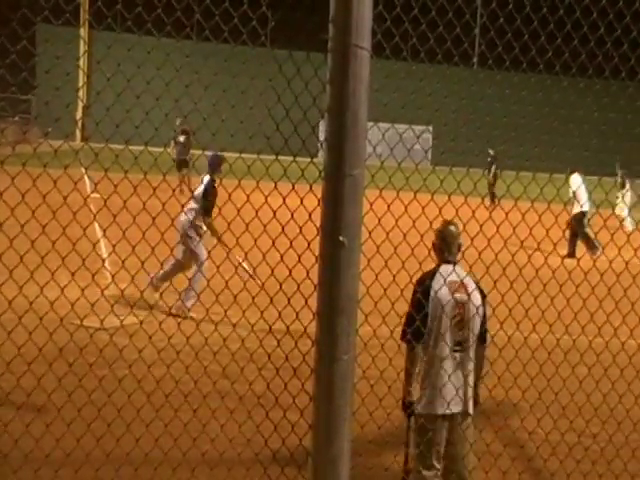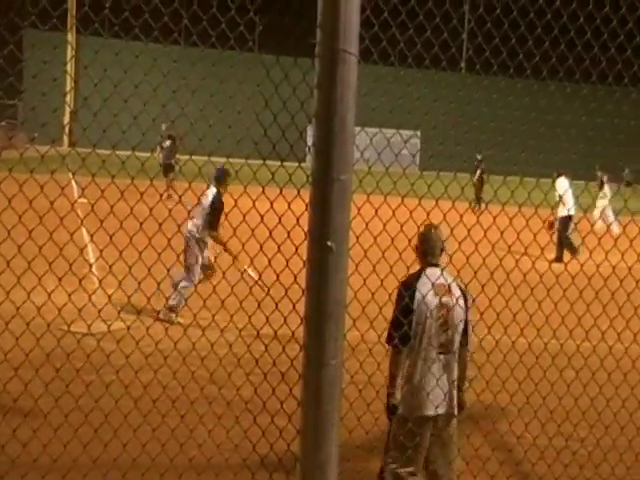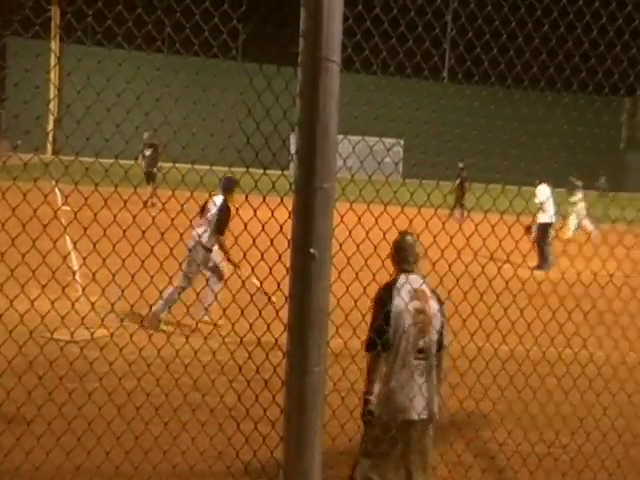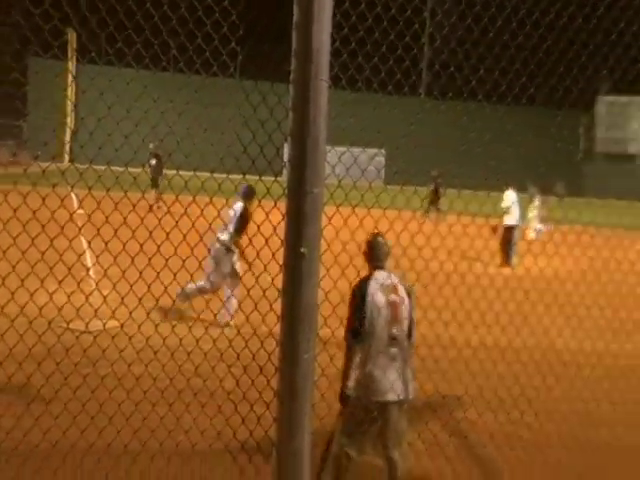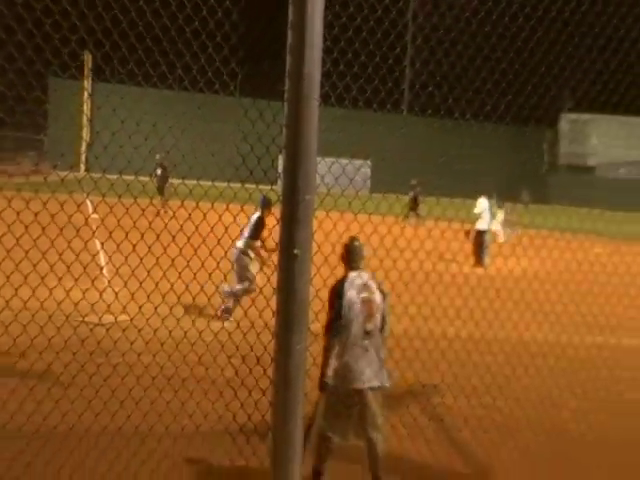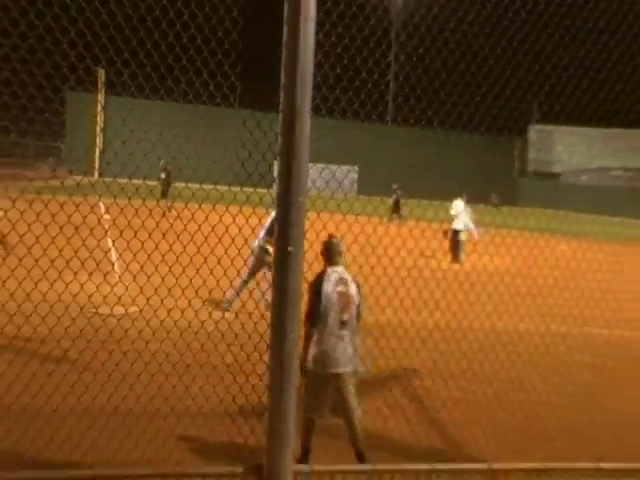
dt=0.1s
person 1, frame 1
left shoulder: (427, 283)
right shoulder: (475, 287)
left elbow: (414, 341)
right elbow: (481, 344)
left wrist: (408, 388)
right wrist: (475, 387)
left hip: (435, 391)
right hip: (463, 392)
person 1, frame 2
left shoulder: (412, 286)
right shoulder: (458, 289)
left elbow: (399, 345)
right elbow: (463, 347)
left wrist: (392, 391)
right wrist: (460, 390)
left hip: (417, 393)
right hip: (448, 395)
person 1, frame 3
left shoulder: (389, 292)
right shoulder: (432, 295)
left elbow: (377, 350)
right elbow: (437, 351)
left wrist: (368, 395)
right wrist: (432, 395)
left hip: (393, 398)
right hip: (423, 397)
person 1, frame 4
left shoulder: (364, 288)
right shoulder: (402, 289)
left elbow: (355, 341)
right elbow: (408, 339)
left wrist: (345, 383)
left hip: (370, 381)
right hip: (397, 384)
left knee: (346, 443)
right knee: (393, 452)
person 1, frame 5
left shoulder: (341, 288)
right shoulder: (376, 288)
left elbow: (332, 334)
left wrist: (324, 370)
left hip: (346, 370)
right hip: (372, 370)
left knee: (328, 426)
right knee: (372, 428)
person 1, frame 6
left shoulder: (320, 281)
right shoulder: (352, 282)
left elbow: (312, 324)
left wrist: (305, 357)
left hip: (324, 356)
right hip: (347, 355)
left knee: (311, 409)
right knee: (349, 408)
left ankle: (305, 455)
person 2, frame 1
left shoulder: (205, 180)
right shoulder: (211, 188)
right elbow: (205, 218)
right wrist: (218, 236)
left hip: (188, 223)
right hip: (193, 228)
left knee: (183, 260)
right knee: (201, 268)
left ankle: (158, 279)
right ankle: (182, 307)
person 2, frame 2
left shoulder: (208, 192)
right shoulder: (217, 202)
right elbow: (212, 232)
right wrist: (226, 248)
left hip: (193, 234)
right hip: (197, 239)
left knee: (208, 269)
right knee: (191, 278)
left ankle: (179, 285)
right ankle: (169, 312)
person 2, frame 3
left shoulder: (213, 200)
right shoulder: (225, 208)
right elbow: (218, 237)
right wrist: (228, 257)
left hip: (200, 244)
right hip: (203, 248)
left knee: (219, 276)
right knee: (185, 283)
left ankle: (205, 312)
right ankle: (154, 316)
person 2, frame 4
left shoulder: (236, 207)
right shoulder: (245, 212)
right elbow: (235, 237)
right wrist: (242, 253)
left hip: (221, 245)
right hip: (225, 249)
left knee: (234, 280)
right knee: (213, 284)
left ankle: (226, 315)
person 2, frame 5
left shoulder: (256, 216)
right shoulder: (260, 220)
right elbow: (251, 241)
left wrist: (270, 249)
right wrist: (261, 257)
left hip: (240, 252)
right hip: (243, 254)
left knee: (244, 285)
right knee: (250, 287)
person 2, frame 6
left shoulder: (274, 215)
right shoulder: (276, 218)
right elbow: (268, 238)
left hip: (261, 249)
right hip: (264, 250)
left knee: (247, 278)
